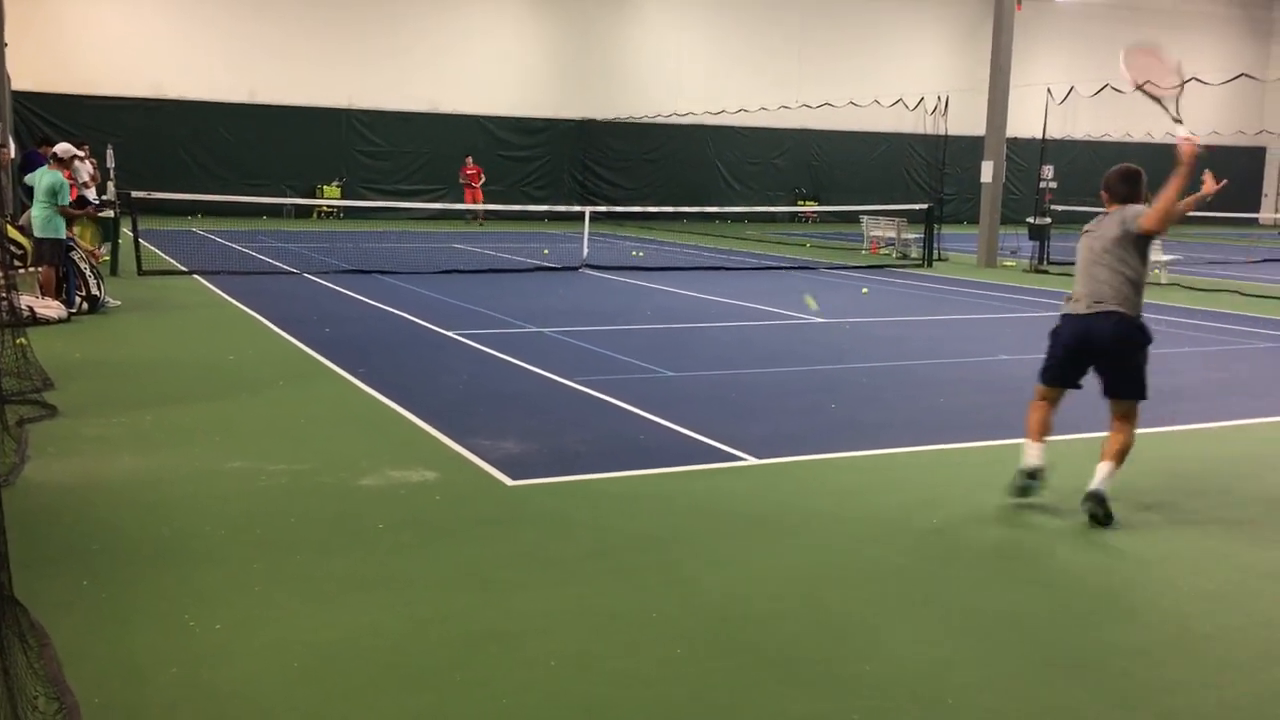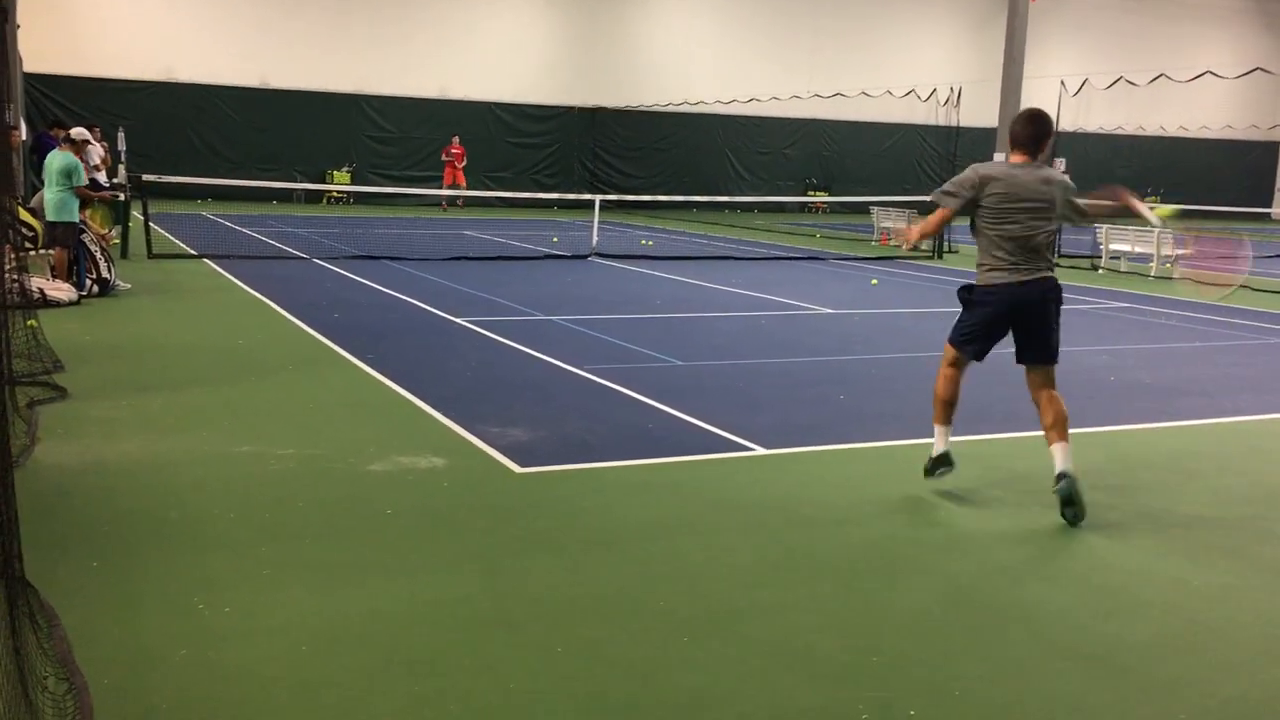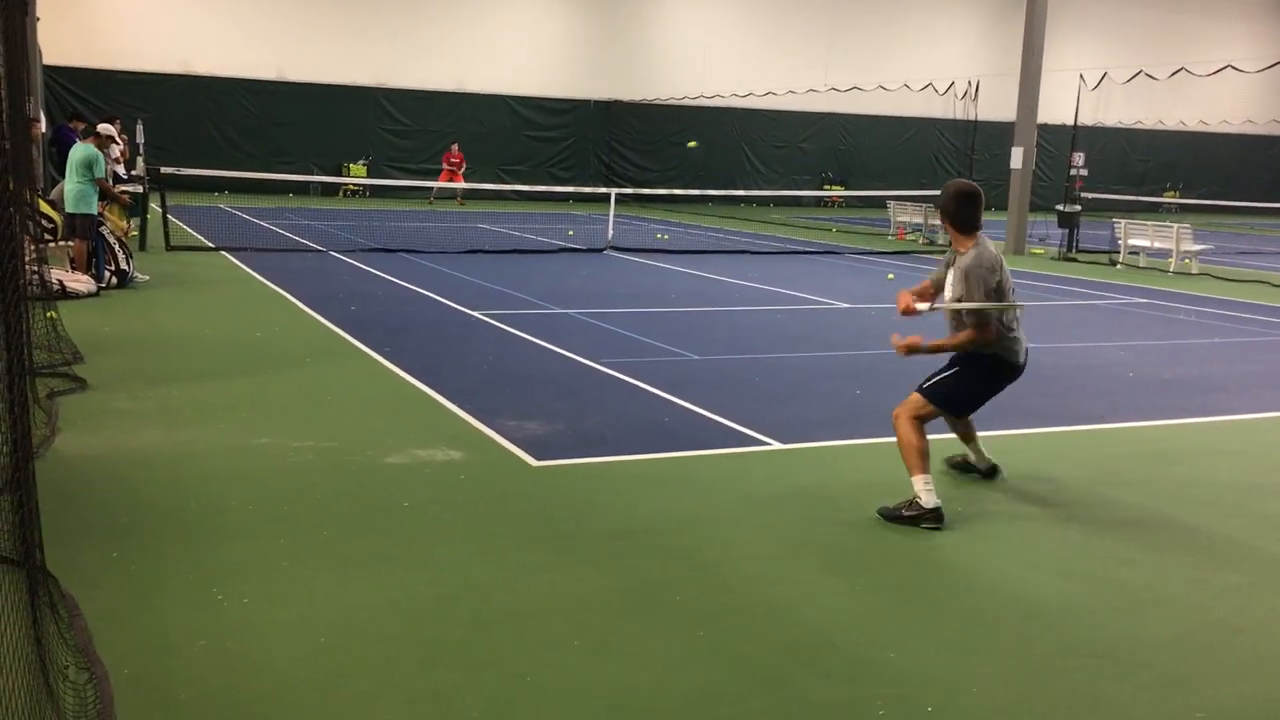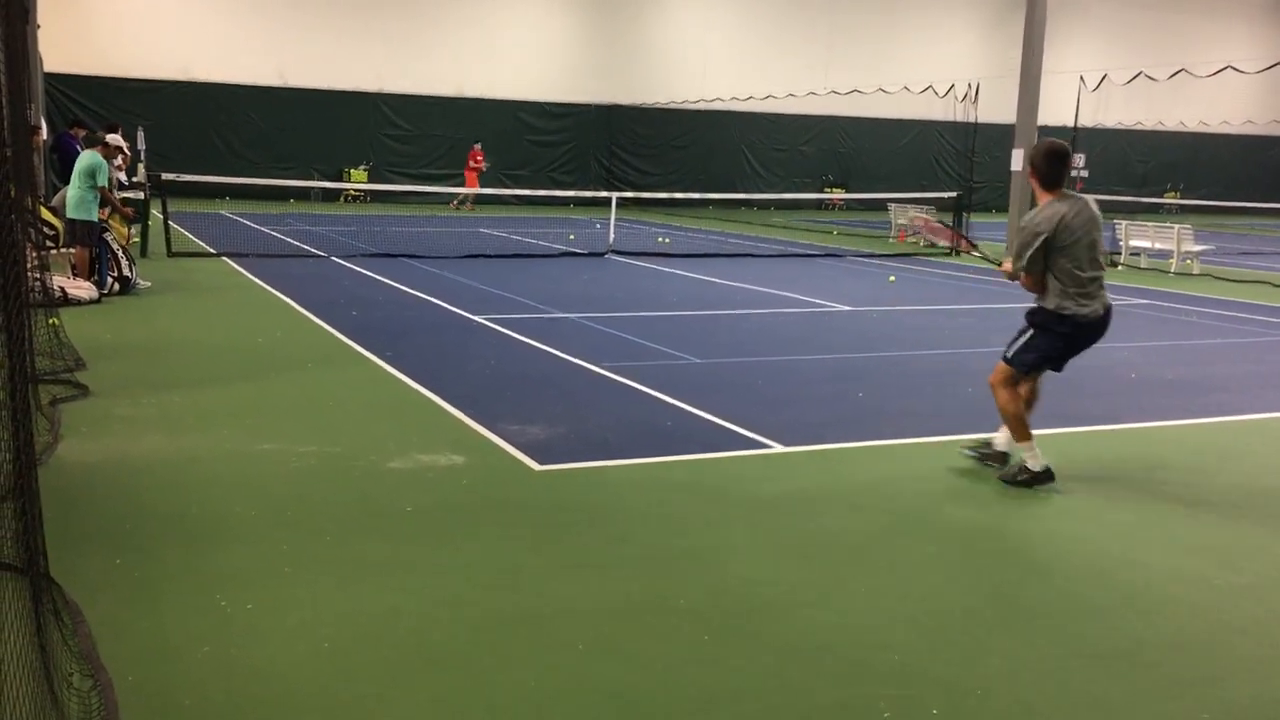
dt=0.4s
person 1, frame 1
left shoulder: (1092, 227)
right shoulder: (1131, 216)
right elbow: (1154, 222)
left wrist: (1196, 197)
right wrist: (1183, 167)
left hip: (1074, 322)
right hip: (1122, 327)
left knee: (1044, 399)
right knee: (1123, 419)
left ankle: (1032, 466)
right ankle: (1097, 488)
person 1, frame 2
left shoulder: (981, 175)
right shoulder: (1058, 184)
left elbow: (934, 225)
right elbow: (1086, 210)
left wrist: (914, 234)
right wrist: (1124, 202)
left hip: (999, 293)
right hip: (1042, 293)
left knee: (950, 363)
right knee: (1044, 388)
left ankle: (941, 451)
right ankle: (1063, 475)
person 1, frame 3
left shoulder: (975, 268)
right shoulder: (962, 253)
left elbow: (980, 336)
right elbow: (930, 288)
left wrist: (924, 347)
right wrist: (910, 296)
left hip: (992, 360)
right hip: (987, 354)
left knee: (906, 416)
right knee: (932, 394)
left ankle: (926, 504)
right ankle: (980, 459)
person 1, frame 4
left shoulder: (1034, 224)
right shoulder: (1088, 206)
left elbow: (1033, 285)
left wrist: (1013, 271)
left hip: (1062, 319)
right hip: (1097, 314)
left knee: (1000, 379)
right knee: (1029, 371)
left ankle: (1035, 465)
right ankle: (999, 443)
